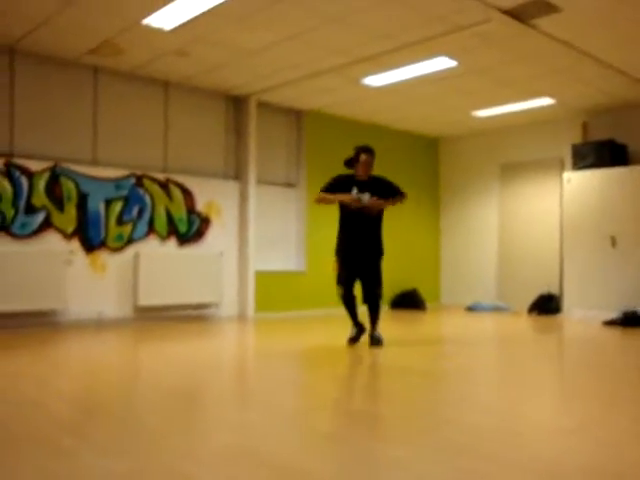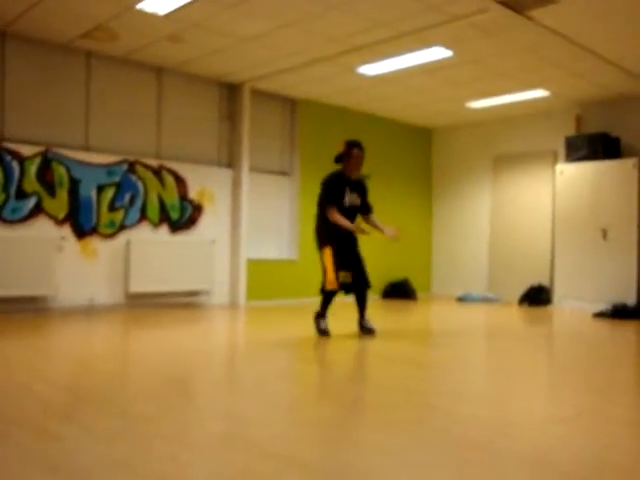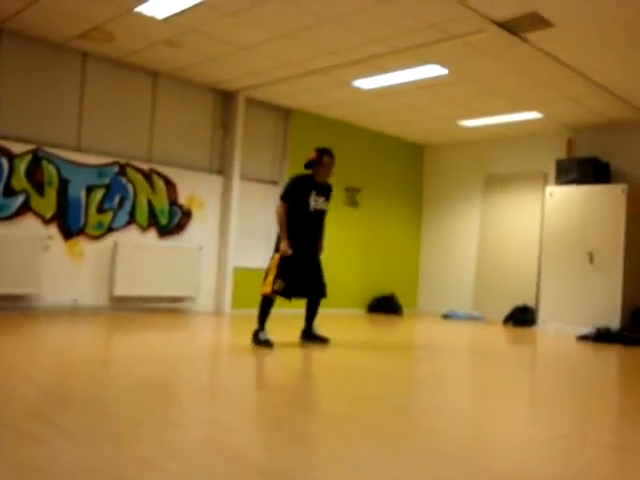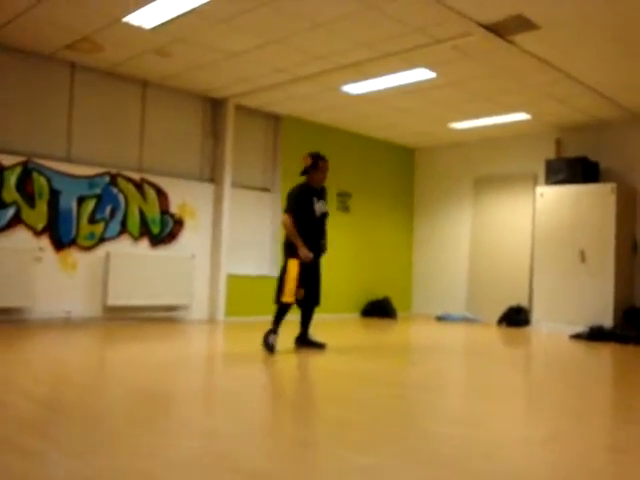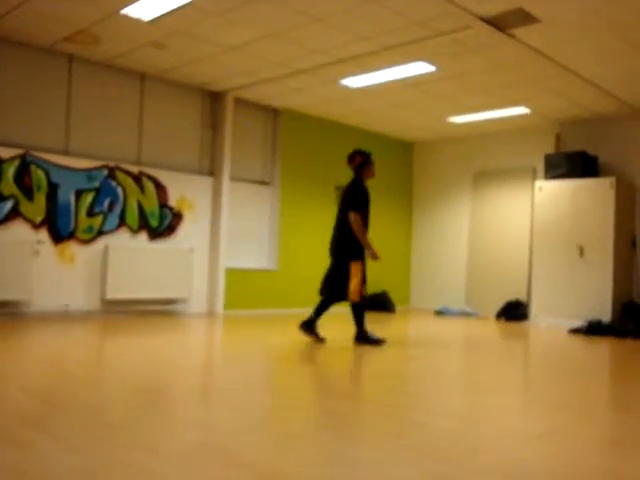
dt=0.7s
person 1, frame 1
left shoulder: (380, 183)
right shoulder: (342, 181)
left elbow: (402, 197)
right elbow: (318, 198)
left wrist: (381, 203)
right wrist: (342, 198)
left hip: (371, 246)
right hip: (348, 246)
left knee: (374, 290)
right knee: (345, 289)
left ankle: (374, 330)
right ankle: (357, 326)
person 1, frame 2
left shoulder: (360, 185)
right shoulder: (332, 181)
left elbow: (365, 215)
right elbow: (331, 213)
left wrist: (384, 229)
right wrist: (350, 225)
left hip: (348, 238)
right hip: (329, 236)
left knee: (360, 279)
right knee: (336, 278)
left ankle: (363, 320)
right ankle: (321, 316)
person 1, frame 3
left shoulder: (327, 189)
right shoulder: (298, 182)
right elbow: (281, 209)
left wrist: (320, 242)
right wrist: (283, 239)
left hip: (310, 247)
right hip: (290, 244)
left knee: (317, 289)
right knee: (274, 286)
left ankle: (308, 331)
right ankle: (260, 331)
person 1, frame 4
left shoulder: (321, 192)
right shoulder: (298, 192)
right elbow: (287, 220)
left wrist: (323, 242)
right wrist: (301, 248)
left hip: (312, 251)
right hip: (297, 250)
left knee: (312, 295)
right knee: (292, 293)
left ankle: (303, 335)
right ankle: (272, 333)
person 1, frame 5
left shoulder: (352, 188)
right shoulder: (359, 189)
right elbow: (355, 218)
right wrist: (368, 246)
left hip: (341, 245)
right hip: (350, 248)
left knee: (335, 289)
right knee: (356, 289)
left ankle: (311, 323)
right ankle: (361, 333)
